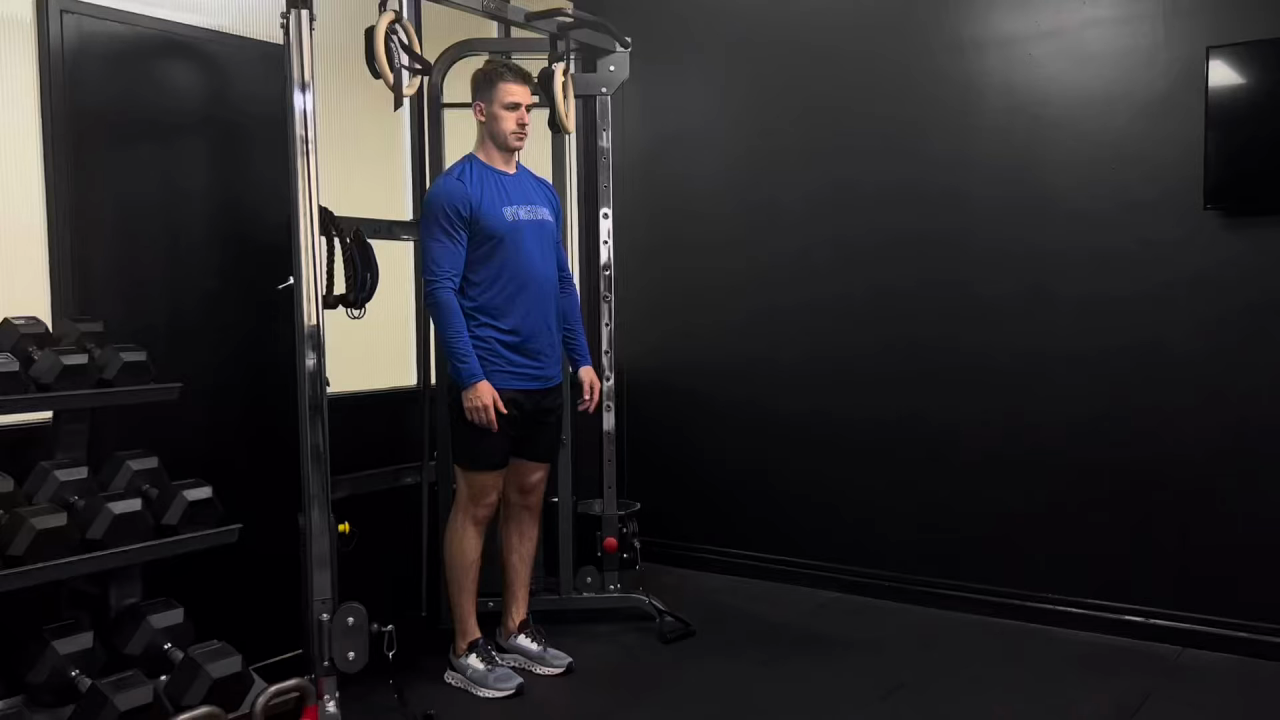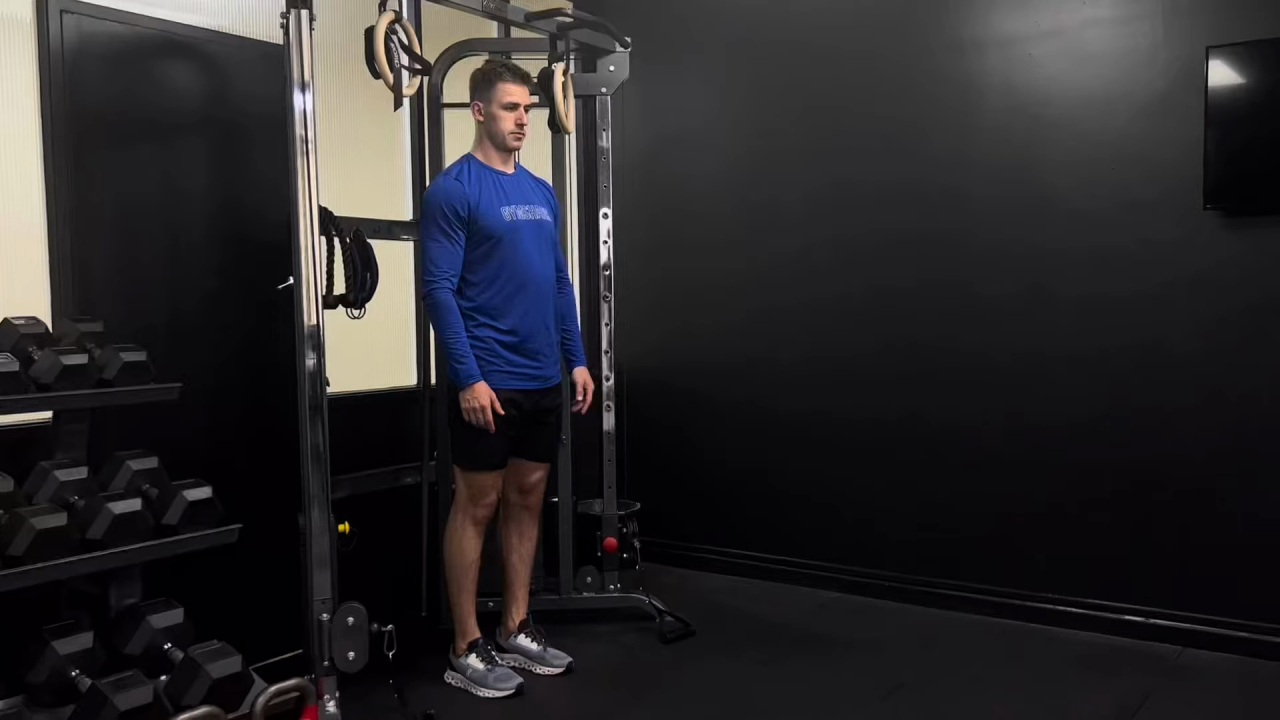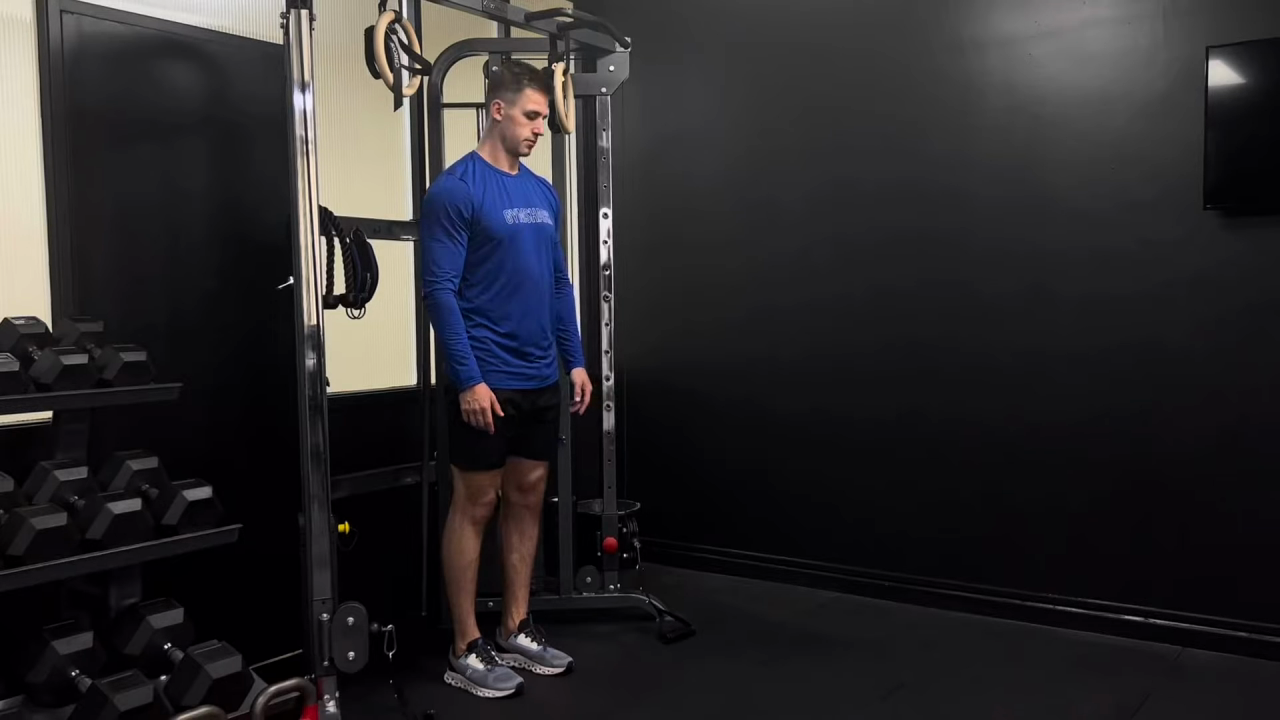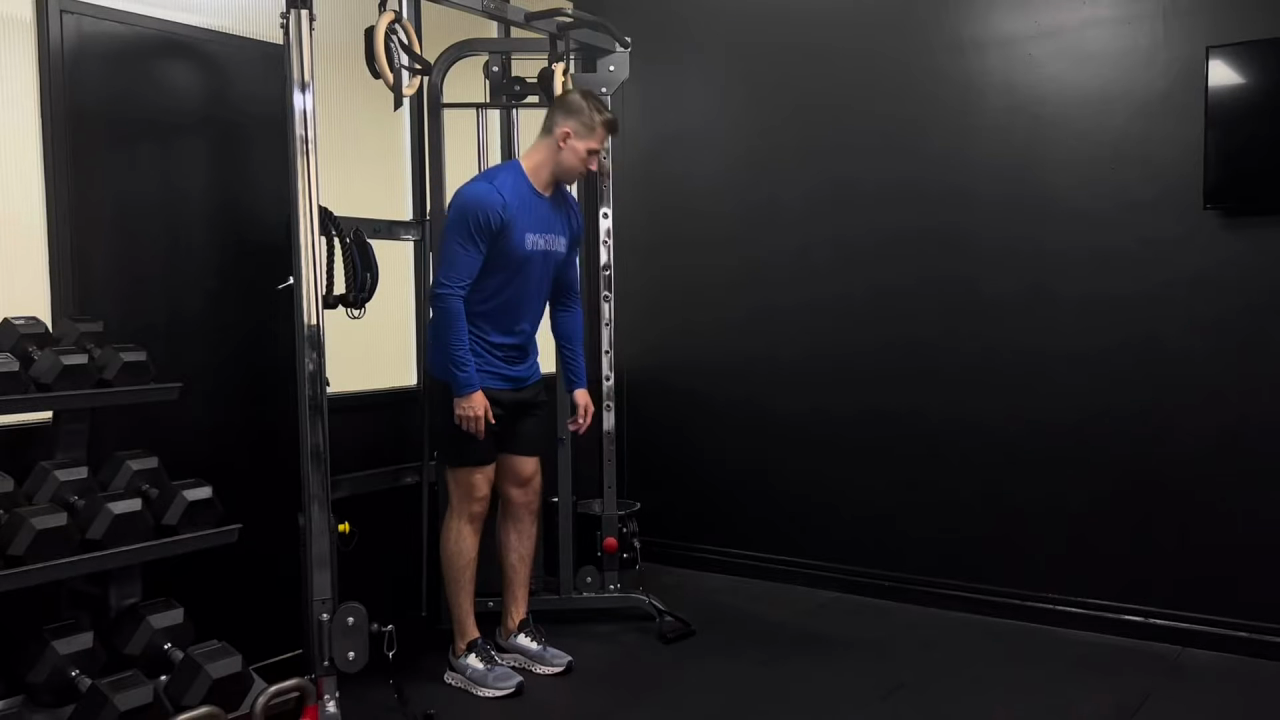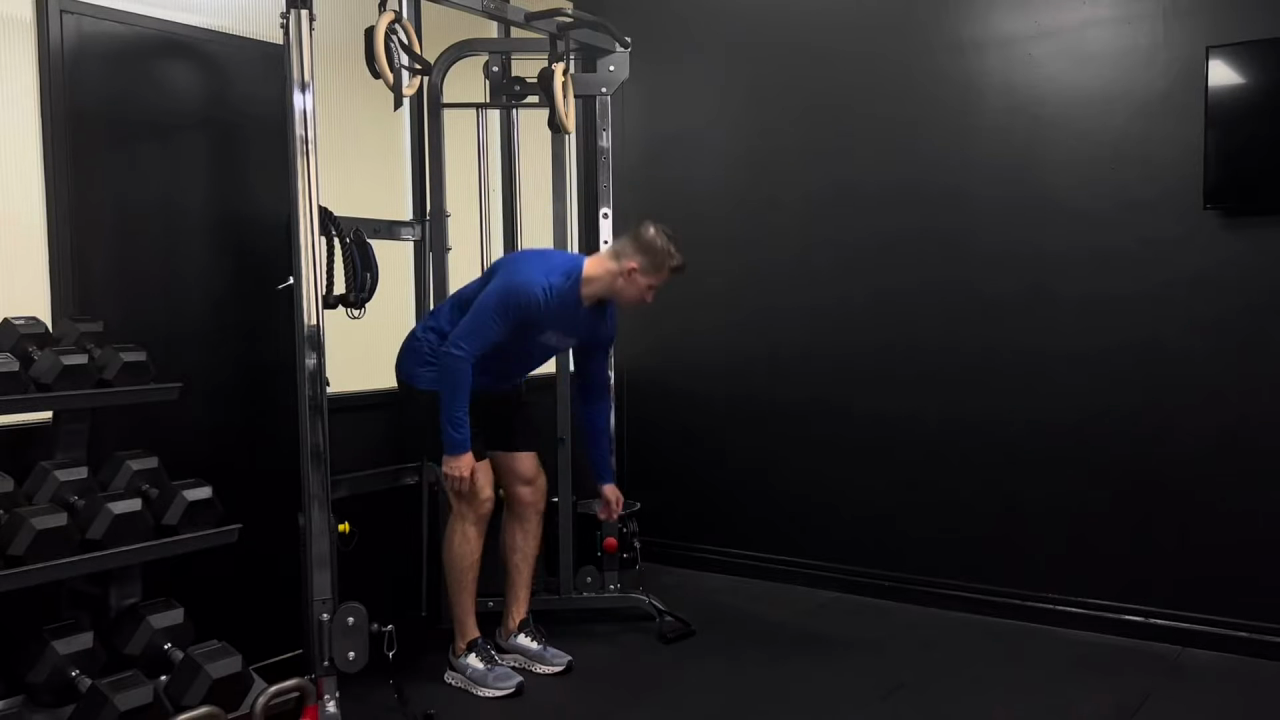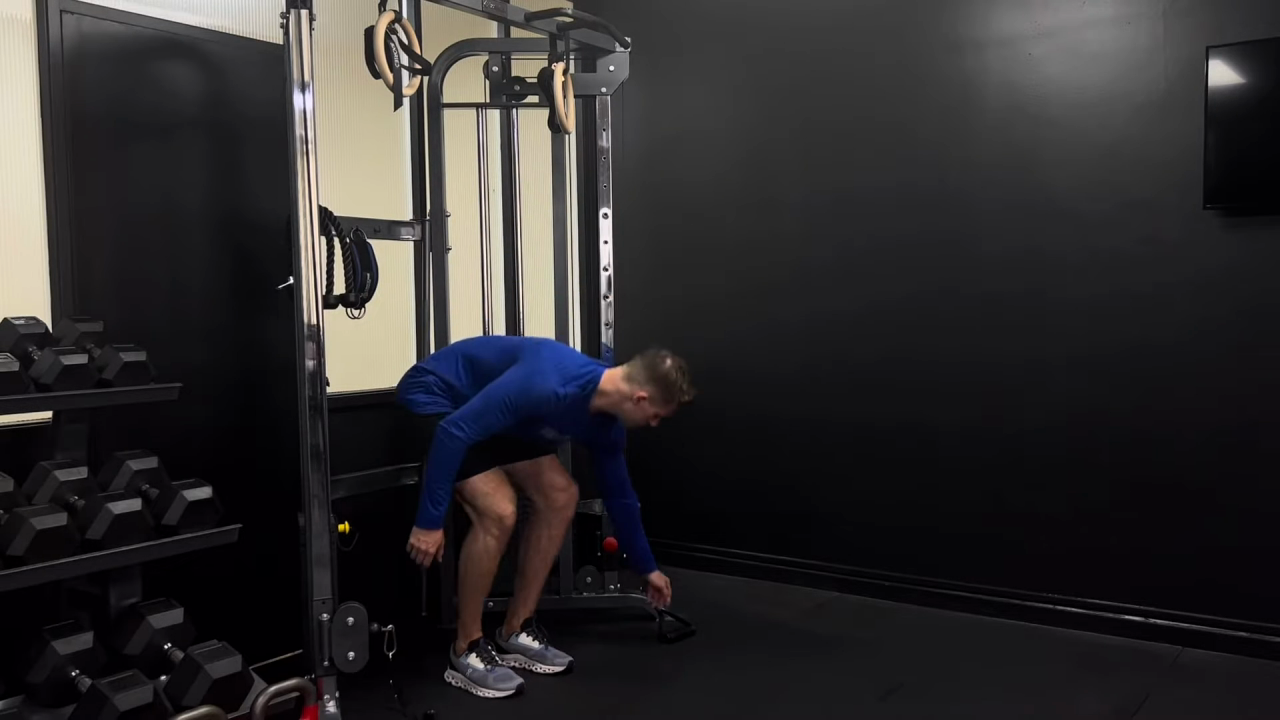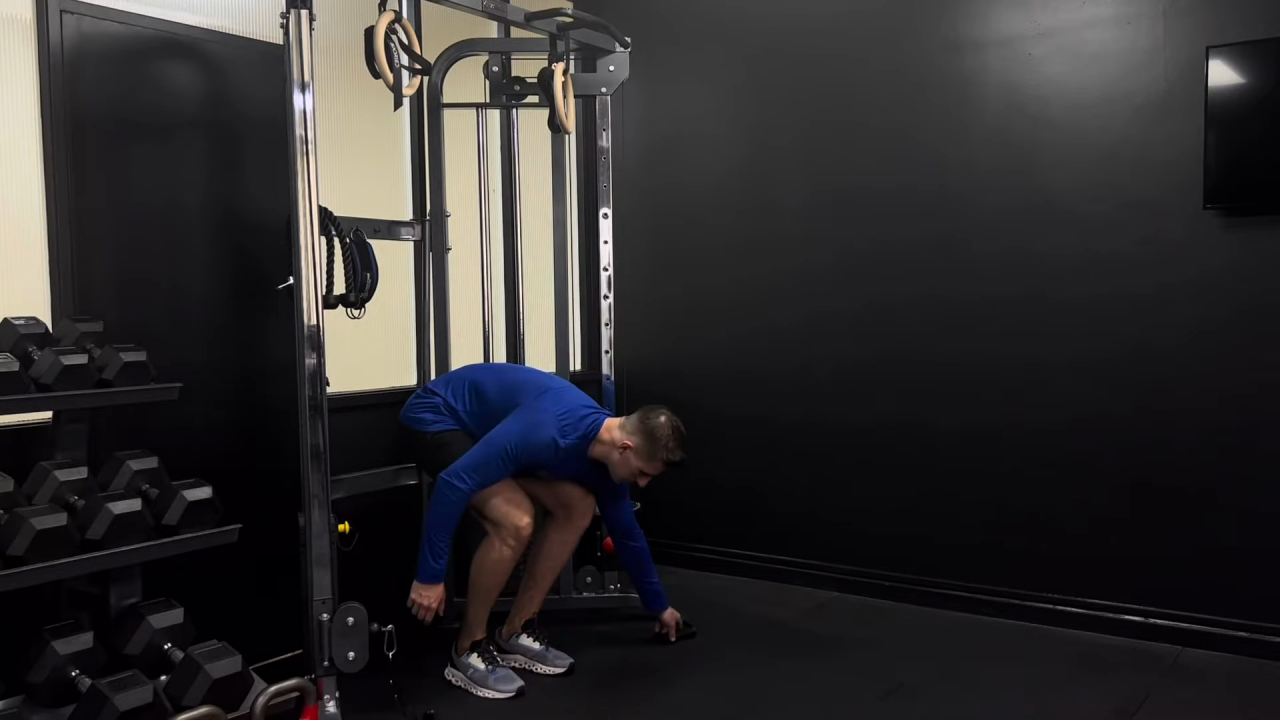
dt=0.3s
person 1, frame 1
left shoulder: (543, 193)
right shoulder: (455, 191)
left elbow: (562, 283)
right elbow: (441, 291)
left wrist: (582, 359)
right wrist: (470, 377)
left hip: (543, 380)
right hip: (489, 382)
left knee: (528, 499)
right knee: (477, 505)
left ankle: (516, 632)
right ankle: (466, 650)
person 1, frame 2
left shoulder: (541, 193)
right shoulder: (453, 191)
right elbow: (439, 291)
left wrist: (576, 360)
right wrist: (468, 378)
left hip: (543, 380)
right hip: (489, 383)
left knee: (527, 500)
right knee: (478, 505)
left ankle: (516, 630)
right ankle: (466, 649)
person 1, frame 3
left shoulder: (543, 193)
right shoulder: (457, 190)
right elbow: (440, 291)
left wrist: (574, 360)
right wrist: (469, 379)
left hip: (539, 380)
right hip: (486, 383)
left knee: (528, 499)
right knee: (476, 506)
left ankle: (516, 632)
right ankle: (465, 650)
person 1, frame 4
left shoulder: (569, 212)
right shoulder: (485, 199)
left elbow: (567, 302)
right elbow: (448, 296)
left wrist: (578, 381)
right wrist: (465, 385)
left hip: (522, 379)
right hip: (471, 382)
left knee: (524, 495)
right knee: (472, 502)
left ankle: (516, 631)
right ankle: (465, 649)
person 1, frame 5
left shoulder: (598, 314)
right shoulder: (532, 284)
left elbow: (593, 396)
right elbow: (455, 353)
left wrist: (605, 477)
right wrist: (455, 448)
left hip: (494, 384)
right hip: (435, 376)
left knee: (529, 489)
right knee: (476, 497)
left ankle: (515, 631)
right ankle: (465, 649)
person 1, frame 6
left shoulder: (603, 418)
right shoulder: (546, 385)
left elbow: (618, 492)
right elbow: (454, 432)
left wrist: (646, 565)
right wrist: (430, 520)
left hip: (488, 408)
right hip: (435, 396)
left knee: (560, 497)
right knee: (499, 510)
left ankle: (516, 630)
right ankle: (467, 650)
person 1, frame 7
left shoulder: (608, 450)
right shoulder: (547, 434)
left elbow: (627, 532)
right elbow: (453, 483)
left wrist: (659, 605)
right wrist: (429, 576)
left hip: (489, 422)
right hip: (437, 418)
left knee: (578, 506)
right knee: (515, 522)
left ankle: (515, 633)
right ankle: (468, 650)
